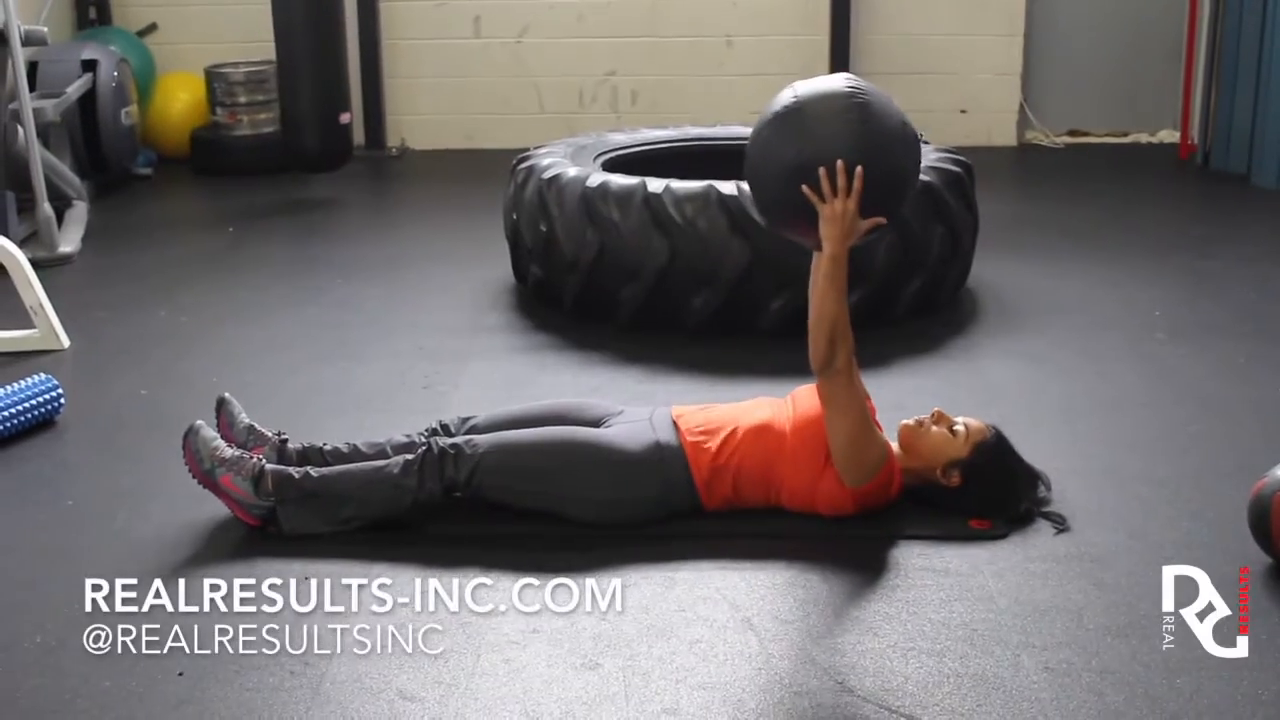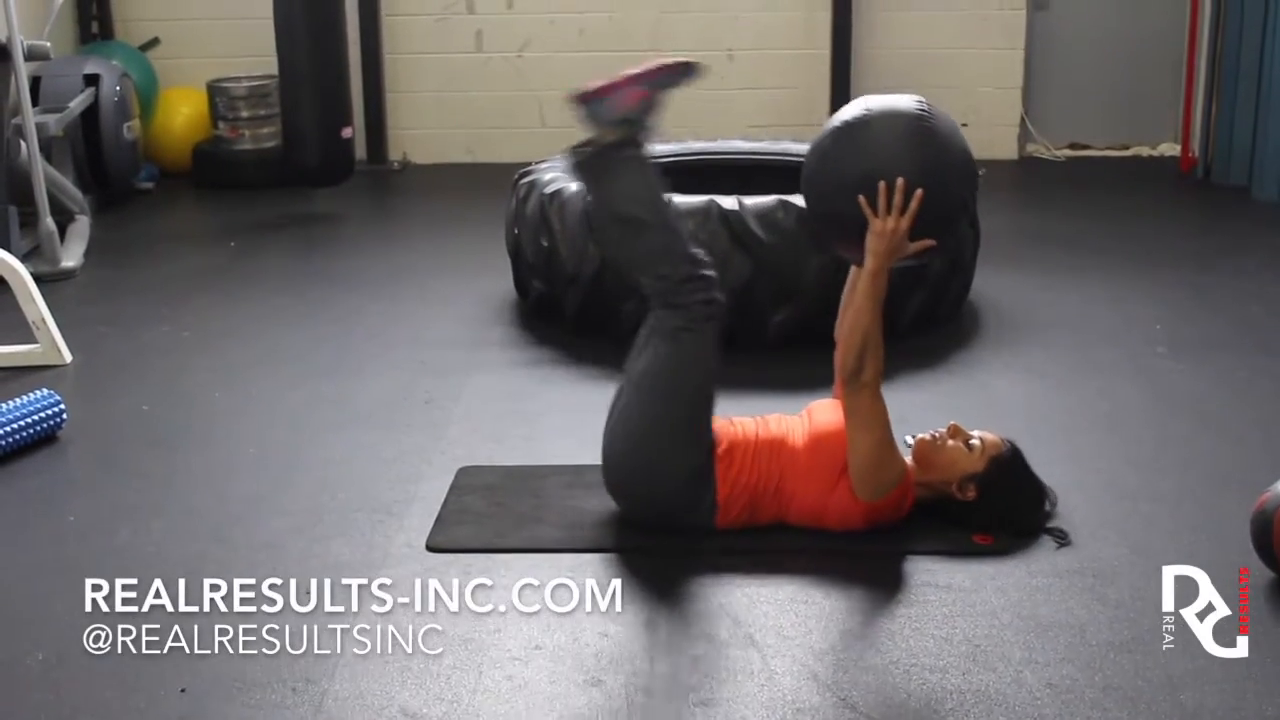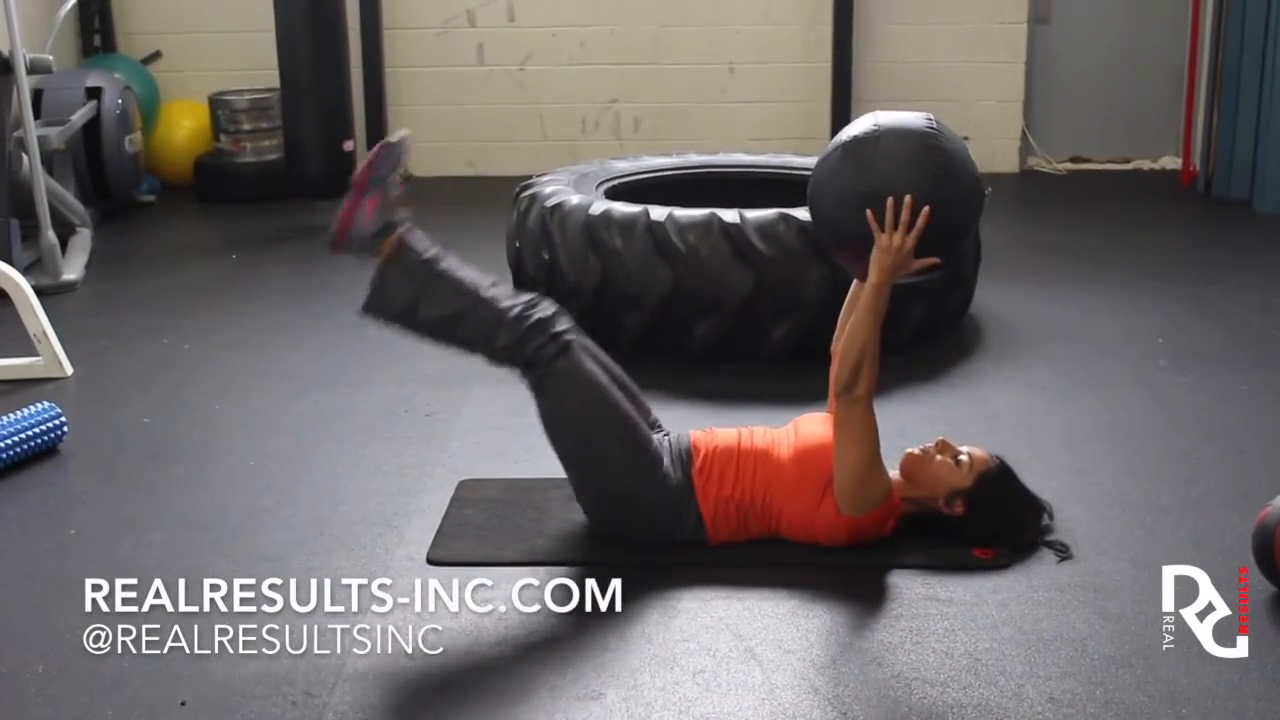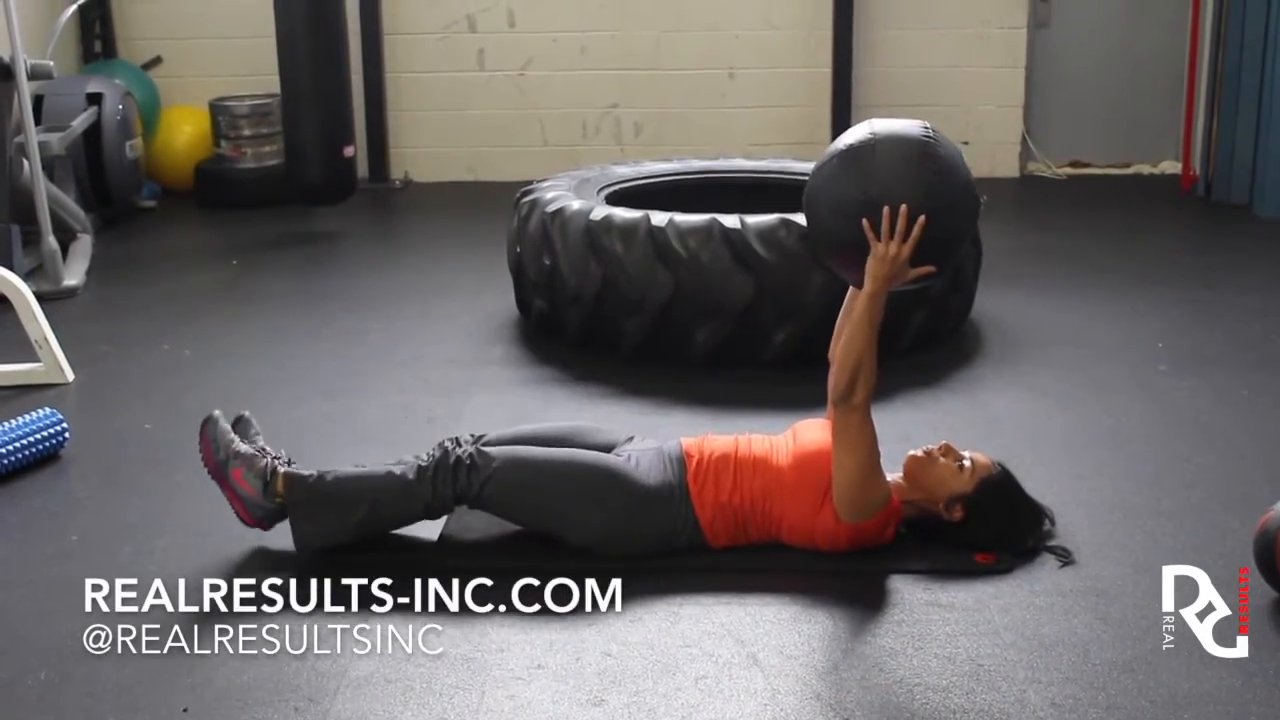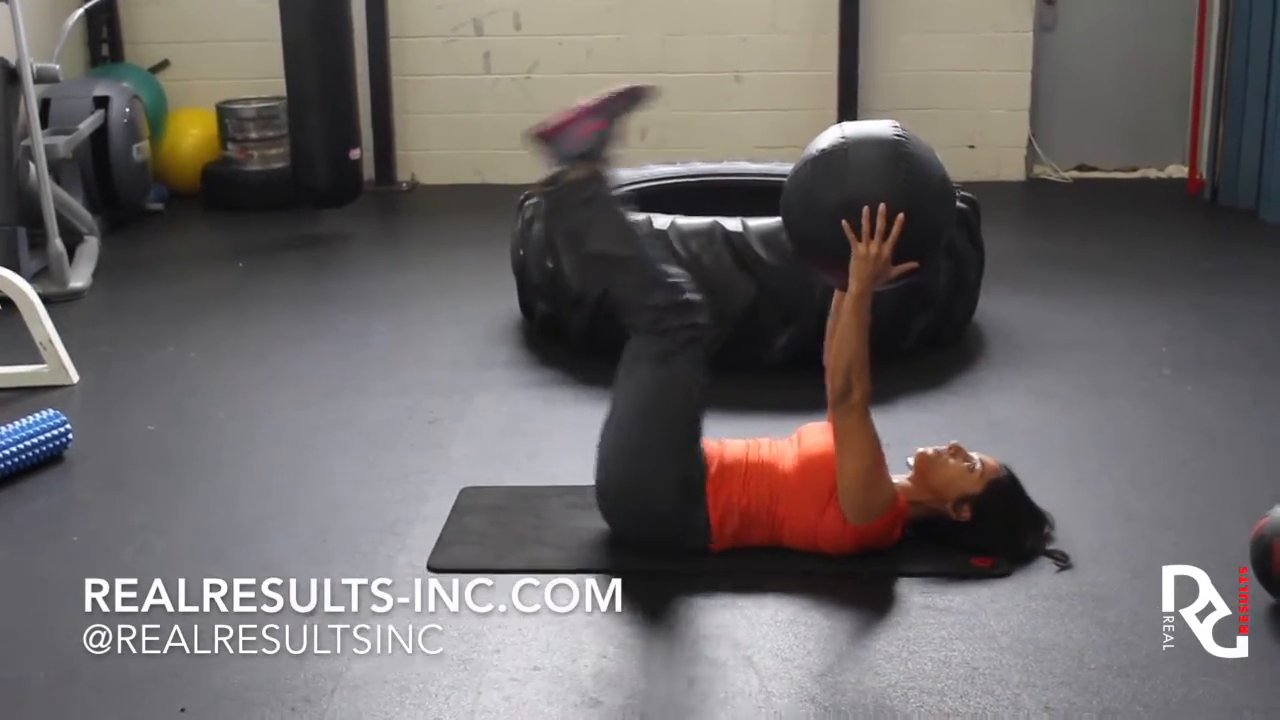
dt=1s
person 1, frame 1
left shoulder: (872, 475)
right shoulder: (867, 436)
left elbow: (829, 360)
right elbow: (836, 361)
left wrist: (836, 247)
right wrist: (830, 241)
left hip: (651, 477)
right hip: (657, 431)
left knee: (450, 467)
right knee: (455, 433)
left ankle: (275, 495)
right ankle: (286, 459)
person 1, frame 2
left shoulder: (884, 491)
right shoulder: (902, 471)
left elbow: (858, 376)
right elbow: (848, 348)
left wrist: (877, 262)
right wrist: (866, 250)
left hip: (659, 482)
left knee: (691, 298)
right knee: (680, 294)
left ankle: (614, 139)
right ankle: (613, 142)
person 1, frame 3
left shoulder: (872, 510)
right shoulder: (883, 490)
left elbow: (849, 390)
right elbow: (845, 363)
left wrist: (879, 280)
right wrist: (870, 271)
left hip: (653, 500)
right hip: (665, 464)
left knee: (543, 336)
right knee: (547, 334)
left ankle: (387, 244)
right ankle: (394, 242)
person 1, frame 4
left shoulder: (869, 513)
right shoulder: (878, 486)
left elbow: (850, 397)
right elbow: (842, 369)
left wrist: (877, 287)
right wrist: (865, 277)
left hip: (650, 509)
right hip: (658, 464)
left knee: (461, 473)
right knee: (472, 448)
left ankle: (280, 495)
right ankle: (288, 481)
person 1, frame 5
left shoulder: (874, 513)
right shoulder: (893, 493)
left elbow: (845, 396)
right elbow: (846, 387)
left wrist: (859, 287)
right wrist: (850, 280)
left hip: (655, 504)
right hip: (686, 489)
left knee: (677, 321)
right knee: (661, 316)
left ankle: (581, 179)
right ankle: (574, 187)
